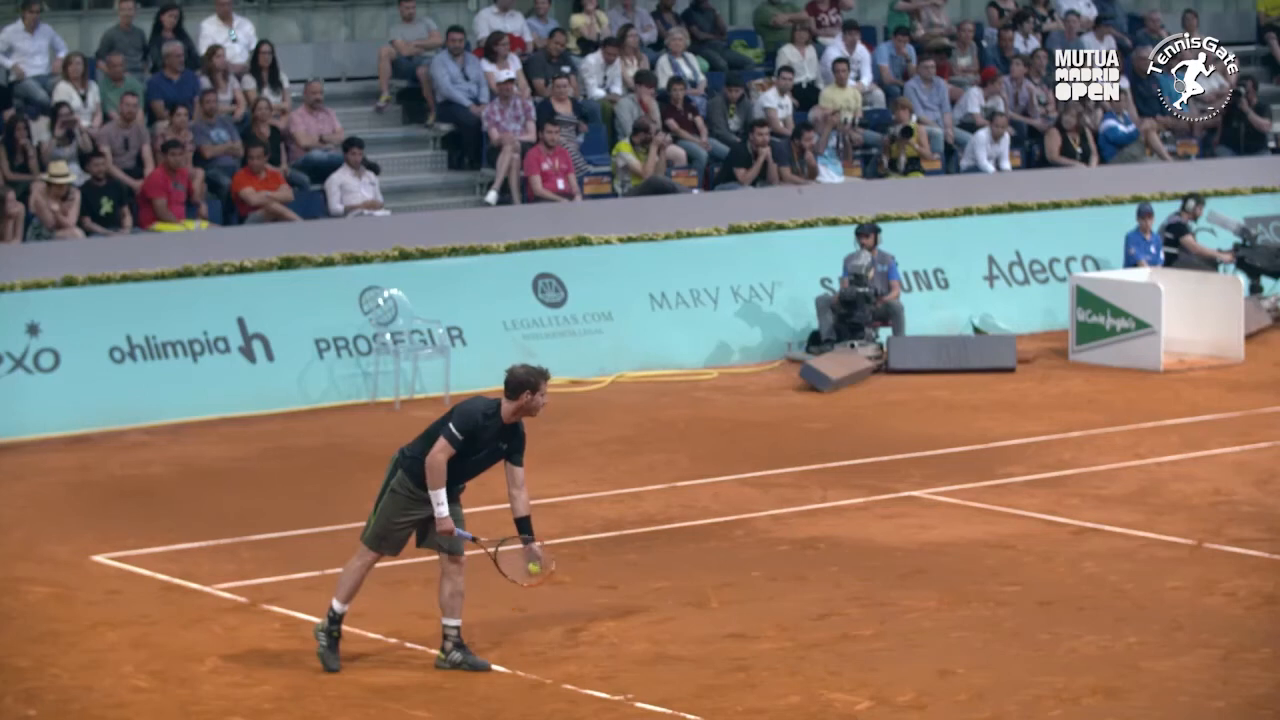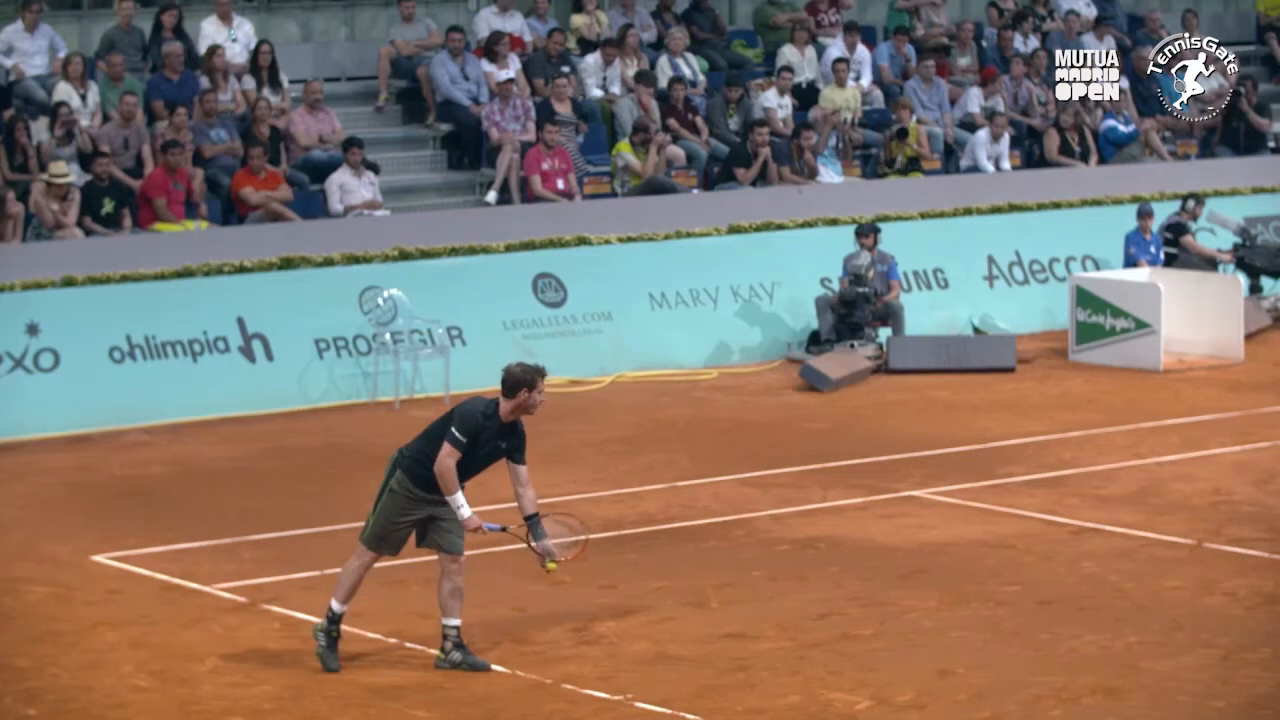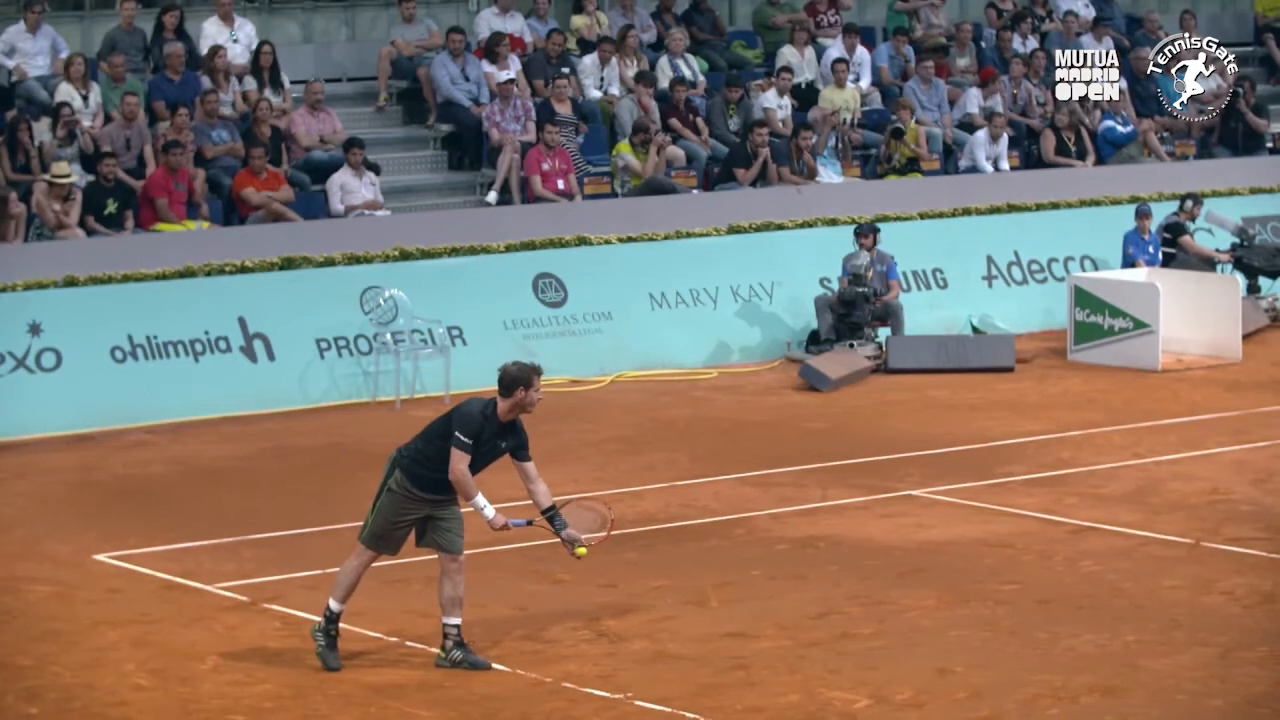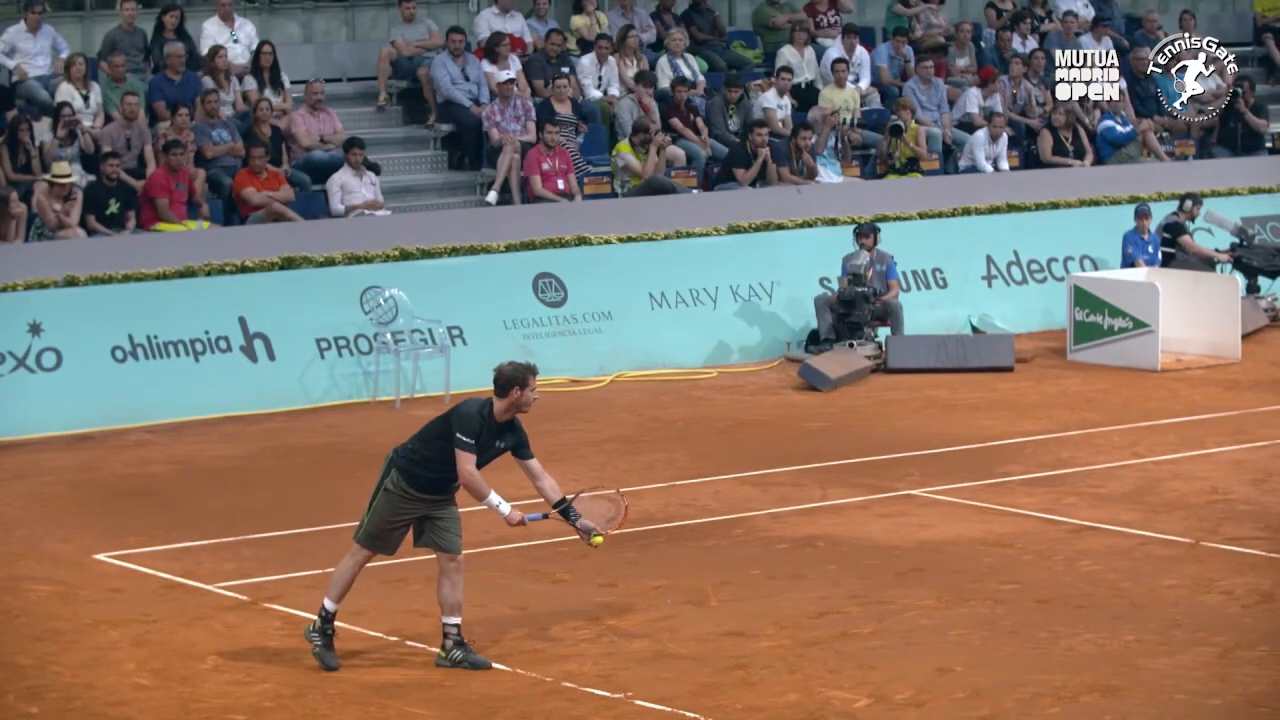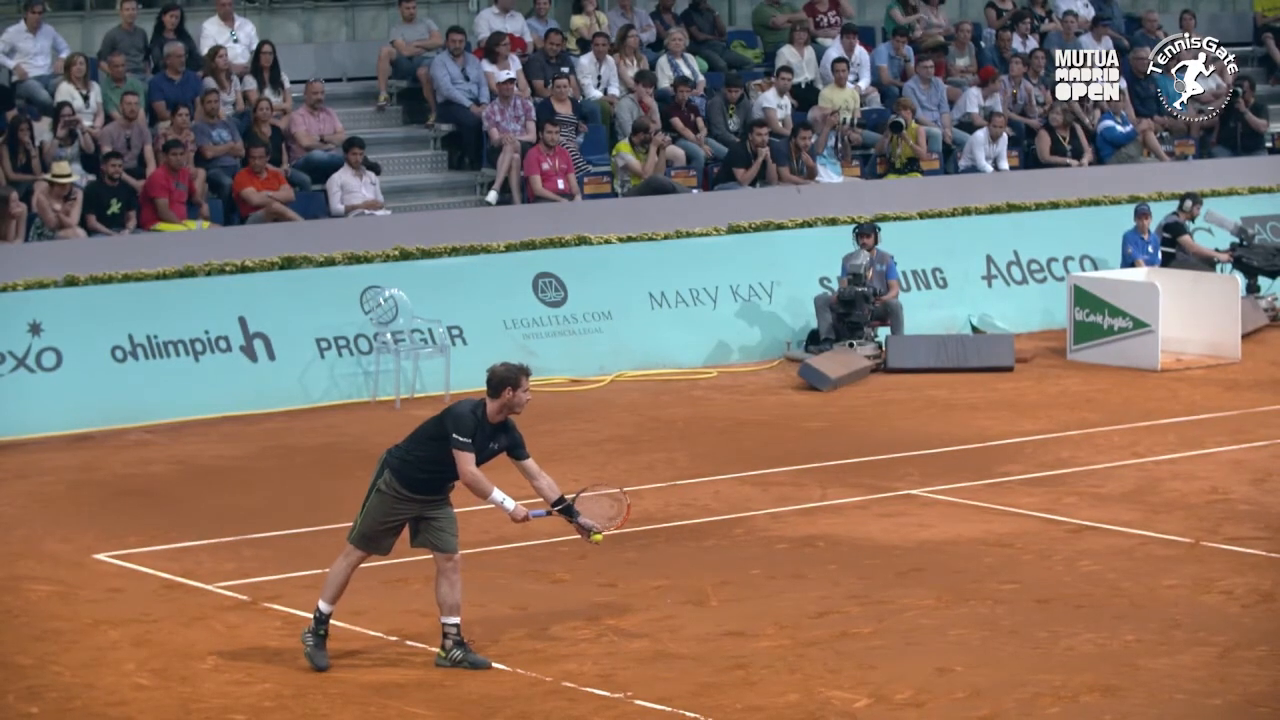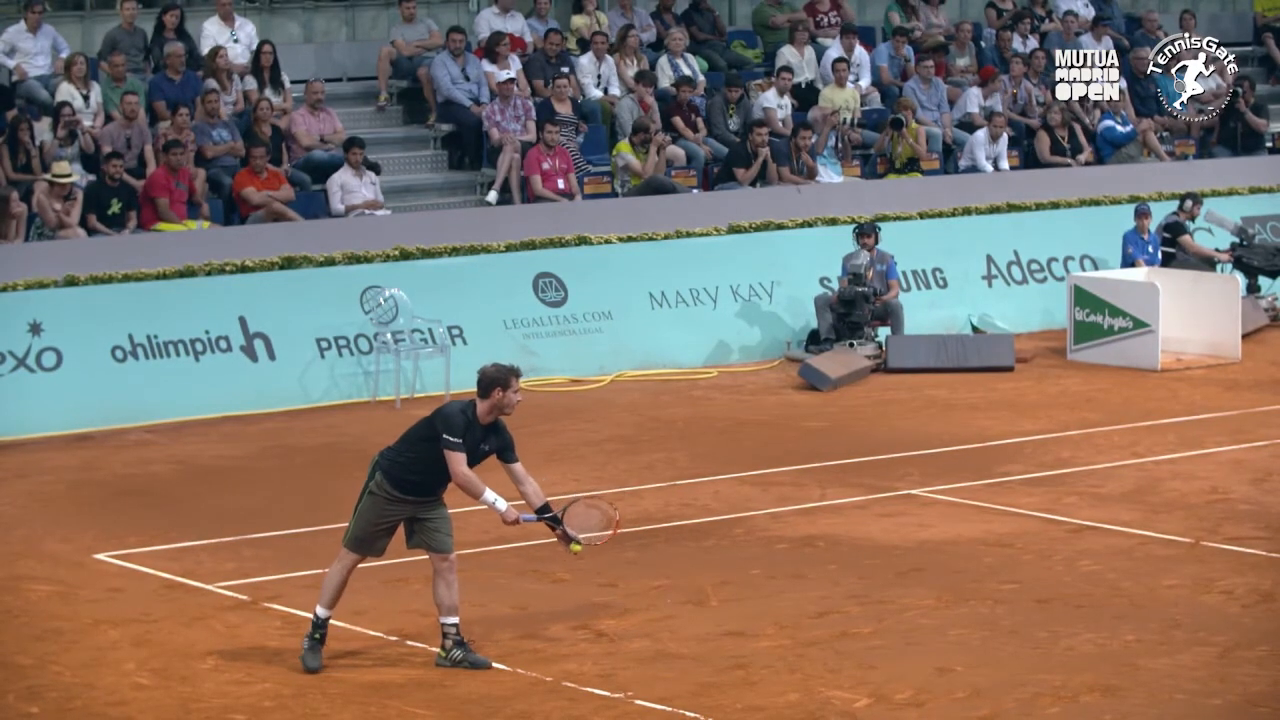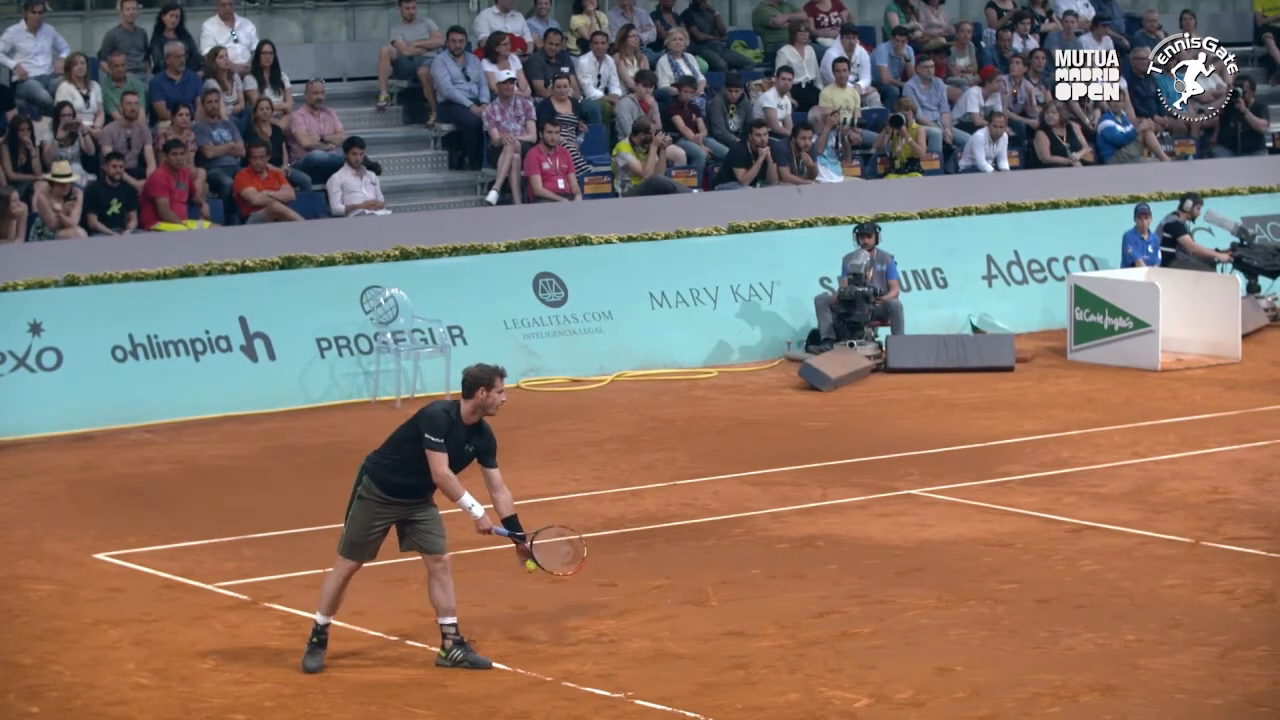
dt=0.5s
person 1, frame 1
left shoulder: (515, 433)
right shoulder: (474, 413)
left elbow: (517, 489)
right elbow: (435, 458)
left wrist: (527, 538)
right wrist: (441, 513)
left hip: (448, 492)
right hip: (410, 483)
left knee: (455, 562)
right knee: (369, 554)
left ankle: (451, 646)
right ankle: (330, 628)
person 1, frame 2
left shoulder: (514, 433)
right shoulder: (473, 413)
left elbow: (524, 487)
right elbow: (443, 466)
left wrist: (538, 536)
right wrist: (465, 513)
left hip: (444, 495)
right hip: (408, 483)
left knee: (454, 562)
right knee: (368, 554)
left ankle: (451, 646)
right ankle: (329, 628)
person 1, frame 3
left shoulder: (514, 432)
right shoulder: (472, 414)
left elbow: (534, 483)
right elbow: (457, 472)
left wrist: (560, 526)
right wrist: (489, 513)
left hip: (443, 495)
right hip: (406, 483)
left knee: (454, 561)
right knee: (366, 553)
left ankle: (451, 645)
right ankle: (327, 627)
person 1, frame 4
left shoulder: (512, 431)
right shoulder: (470, 414)
left elbow: (541, 478)
right elbow: (467, 475)
left wrist: (573, 517)
right wrist: (505, 510)
left hip: (440, 494)
right hip: (402, 483)
left knee: (453, 561)
right knee: (362, 553)
left ankle: (452, 645)
right ankle: (322, 627)
person 1, frame 5
left shoulder: (506, 432)
right shoulder: (463, 415)
left elbow: (538, 478)
right elbow: (468, 475)
left wrist: (573, 516)
right wrist: (509, 505)
left hip: (434, 495)
right hip: (396, 484)
left knee: (450, 561)
right knee: (355, 554)
left ankle: (452, 645)
right ankle: (317, 629)
person 1, frame 6
left shoulder: (498, 434)
right shoulder: (454, 415)
left elbow: (525, 483)
right elbow: (460, 474)
left wrist: (555, 523)
right wrist: (501, 507)
left hip: (428, 496)
right hip: (388, 486)
left knee: (446, 561)
right knee: (350, 558)
left ankle: (451, 644)
right ankle: (316, 634)
person 1, frame 7
left shoulder: (483, 436)
right shoulder: (437, 416)
left elbow: (498, 490)
right elbow: (441, 475)
left wrist: (519, 536)
right wrist: (476, 512)
left hip: (417, 498)
right hip: (377, 491)
left knee: (440, 562)
right knee: (347, 565)
left ankle: (451, 645)
right ankle: (317, 639)
